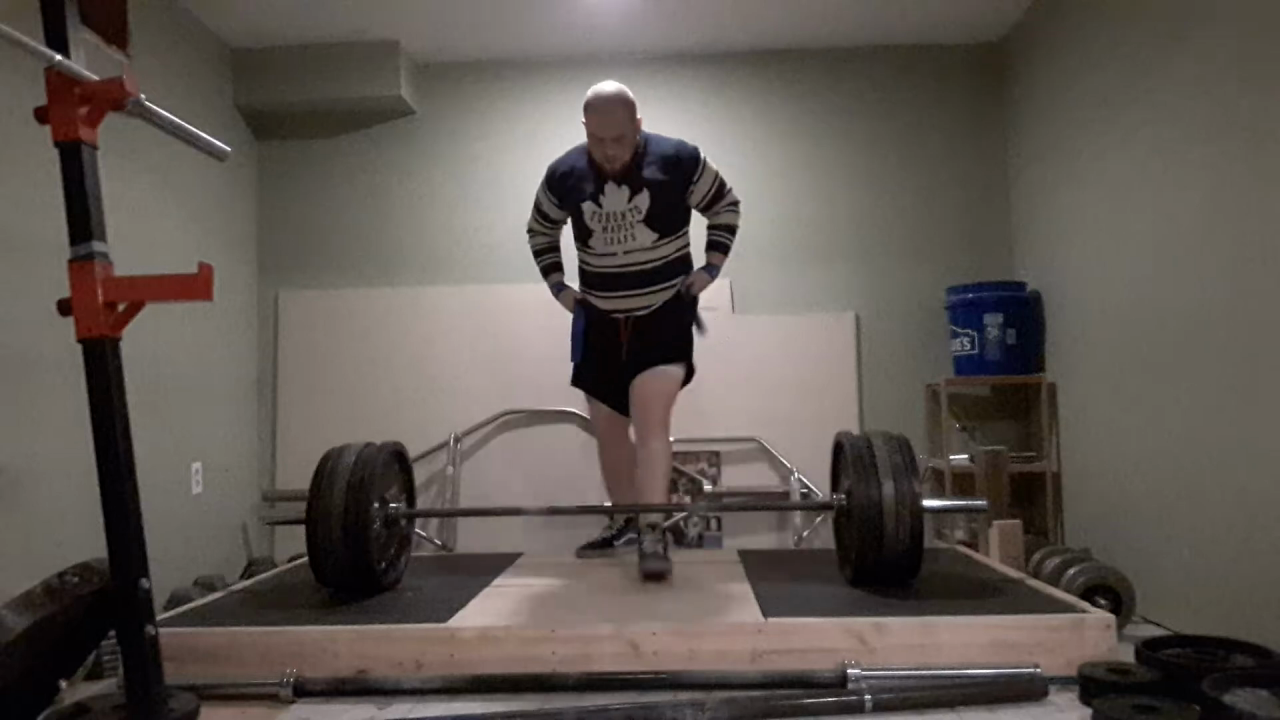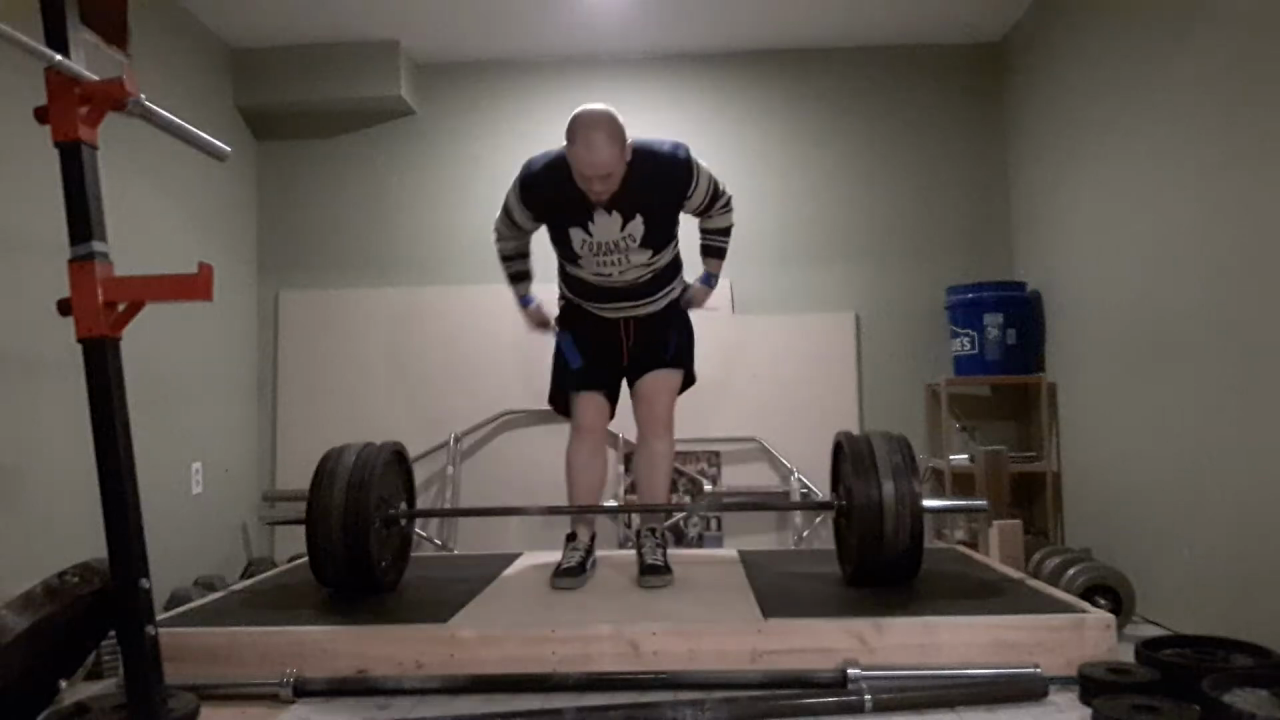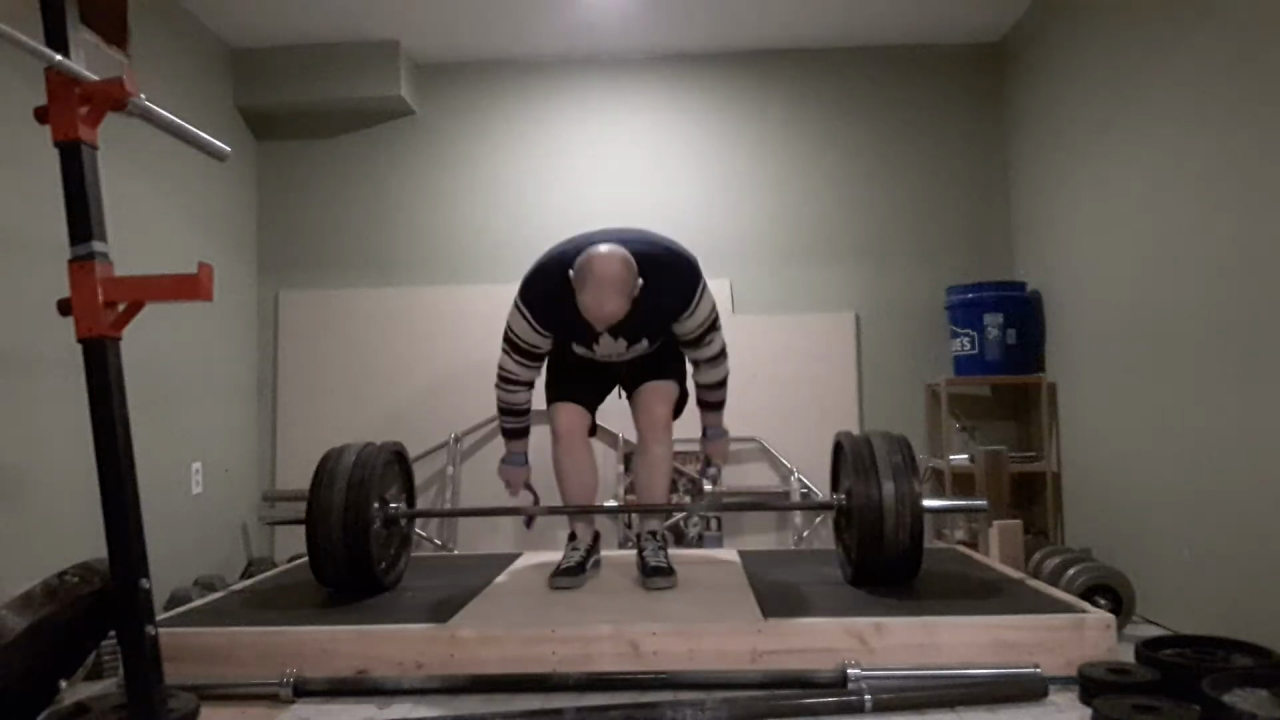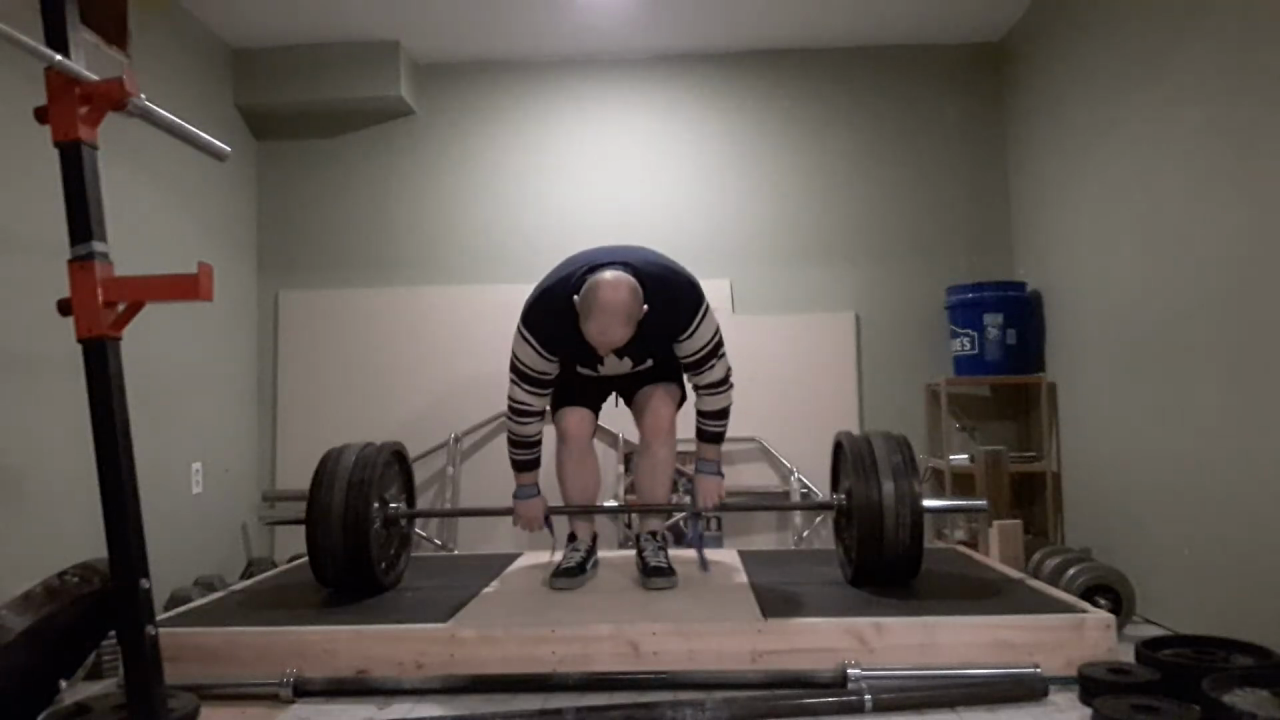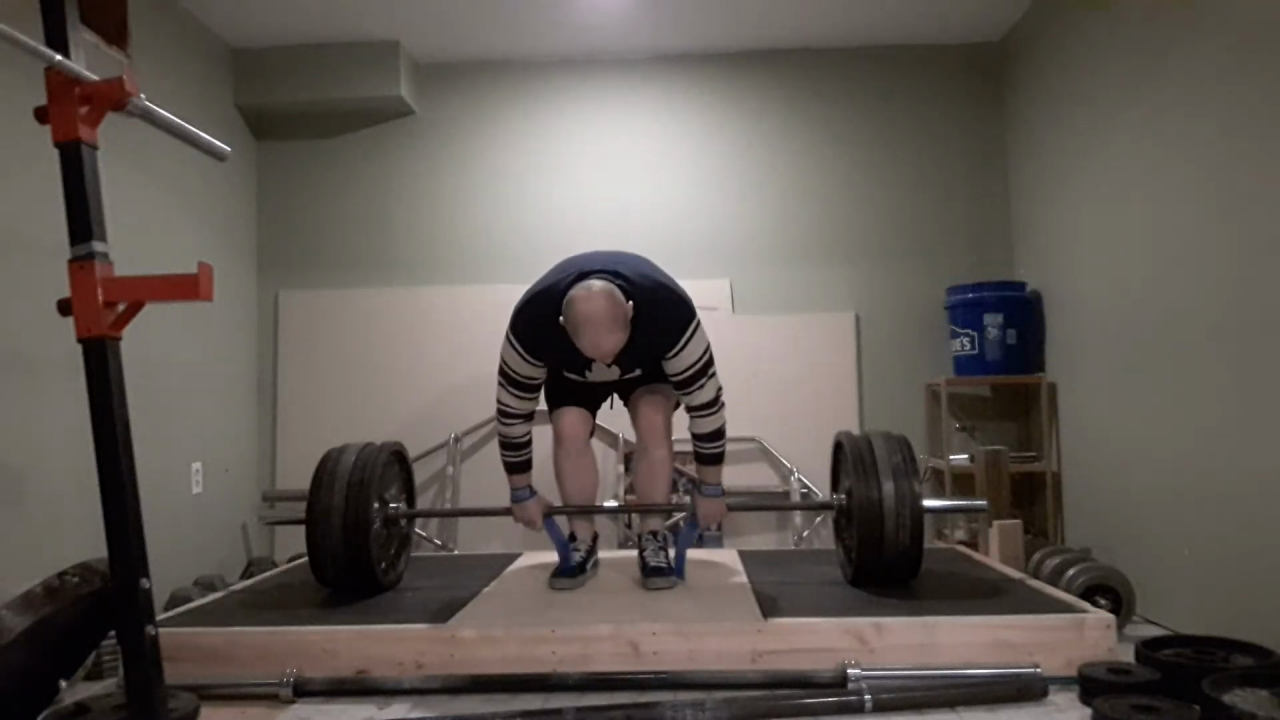
dt=0.5s
person 1, frame 1
left shoulder: (679, 160)
right shoulder: (564, 174)
left elbow: (726, 207)
right elbow: (540, 231)
left wrist: (712, 265)
right wrist: (557, 284)
left hip: (664, 314)
right hip: (601, 321)
left knee: (650, 417)
right knee: (608, 429)
left ankle: (652, 532)
right ankle: (625, 521)
person 1, frame 2
left shoulder: (671, 166)
right shoulder: (538, 180)
left elbow: (718, 209)
right elbow: (510, 236)
left wrist: (709, 276)
right wrist: (525, 299)
left hip: (660, 315)
right hip: (586, 320)
left knee: (656, 420)
right knee: (588, 422)
left ankle: (651, 538)
right ankle: (581, 540)
person 1, frame 3
left shoulder: (676, 275)
right shoulder: (543, 287)
left elbow: (709, 353)
right elbow: (514, 373)
left wrist: (714, 429)
right wrist: (516, 454)
left hip: (654, 351)
right hip: (577, 356)
left knee: (656, 418)
right knee: (566, 426)
left ankle: (651, 540)
right ankle: (583, 540)
person 1, frame 4
left shoulder: (679, 296)
right shoulder: (544, 313)
left elbow: (714, 381)
right elbow: (525, 406)
left wrist: (709, 469)
right wrist: (526, 489)
left hip: (653, 358)
left knee: (659, 421)
right knee: (573, 430)
left ankle: (651, 540)
right ankle: (582, 541)
person 1, frame 5
left shoulder: (669, 310)
right shoulder: (533, 319)
left elbow: (705, 401)
right elbow: (513, 409)
left wrist: (710, 489)
right wrist: (521, 492)
left hip: (648, 362)
left knee: (654, 422)
right knee: (570, 430)
left ankle: (653, 539)
right ankle: (582, 541)
